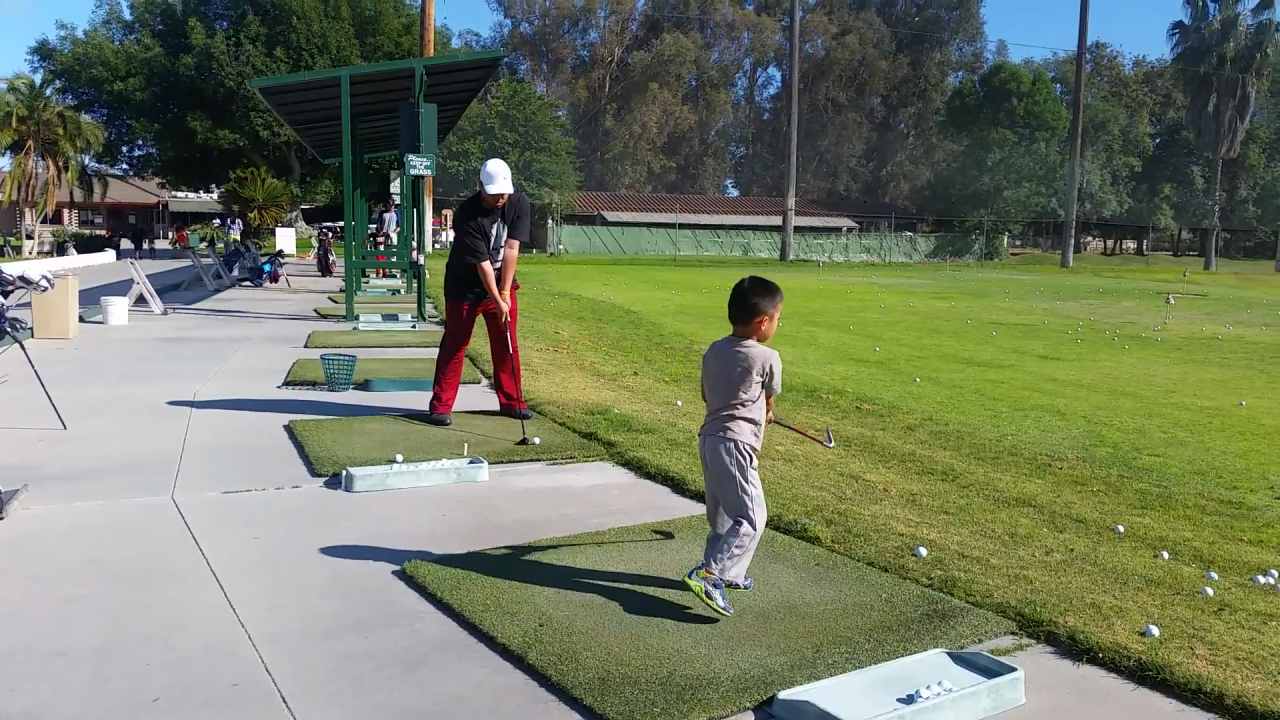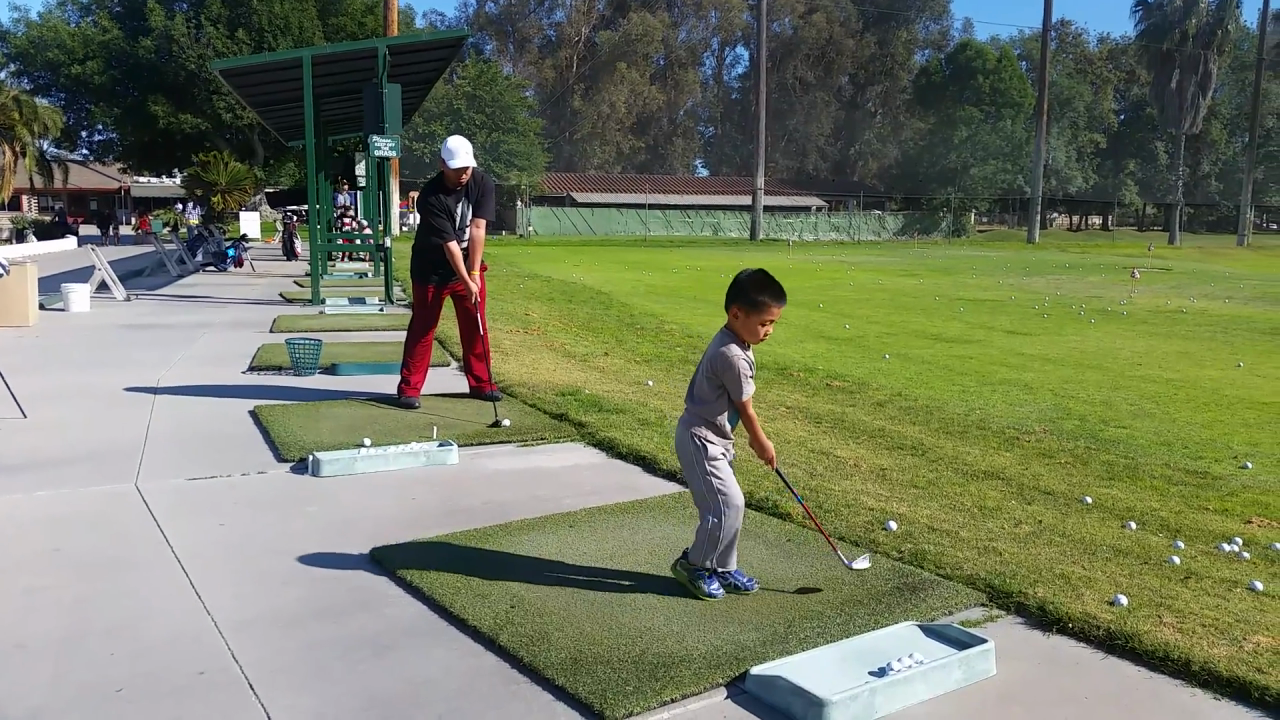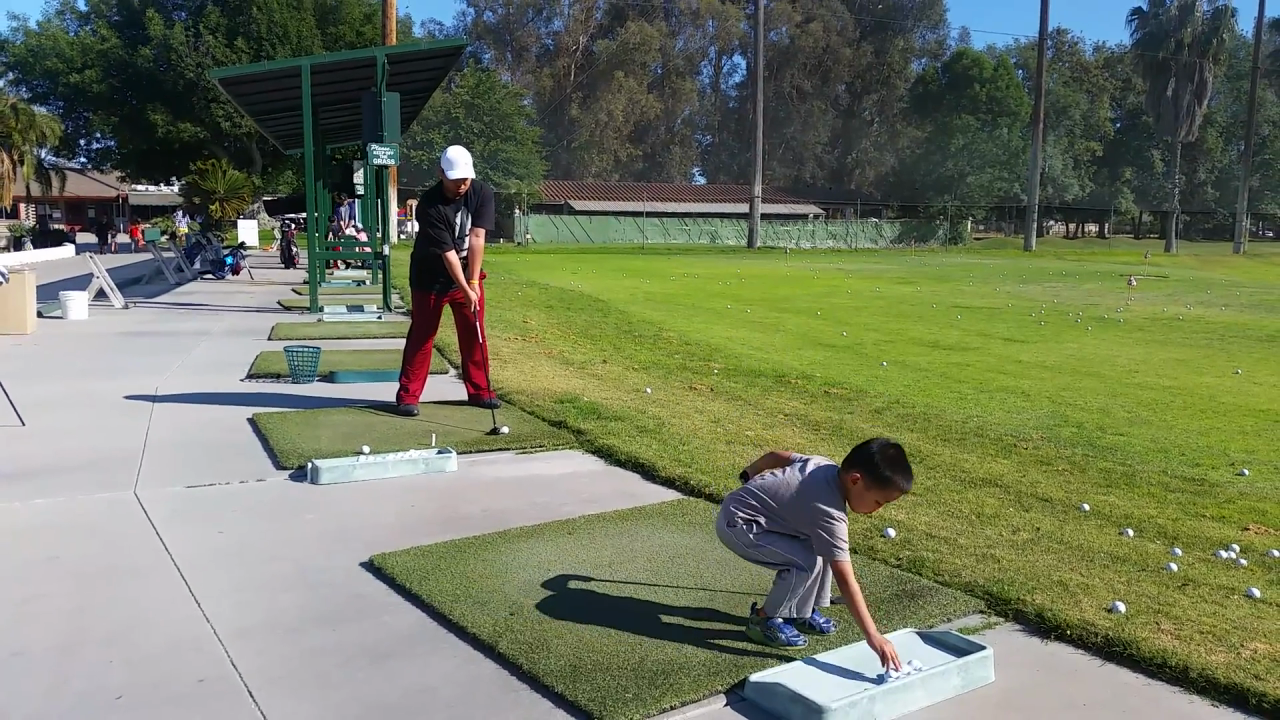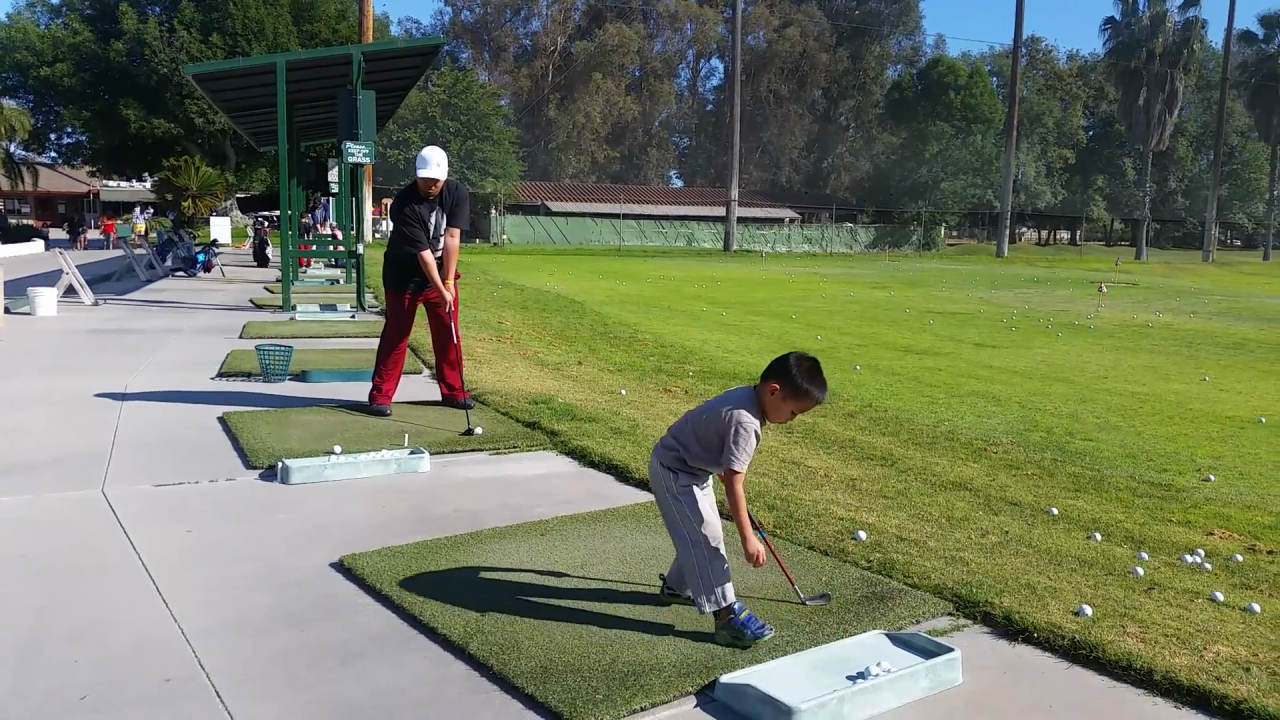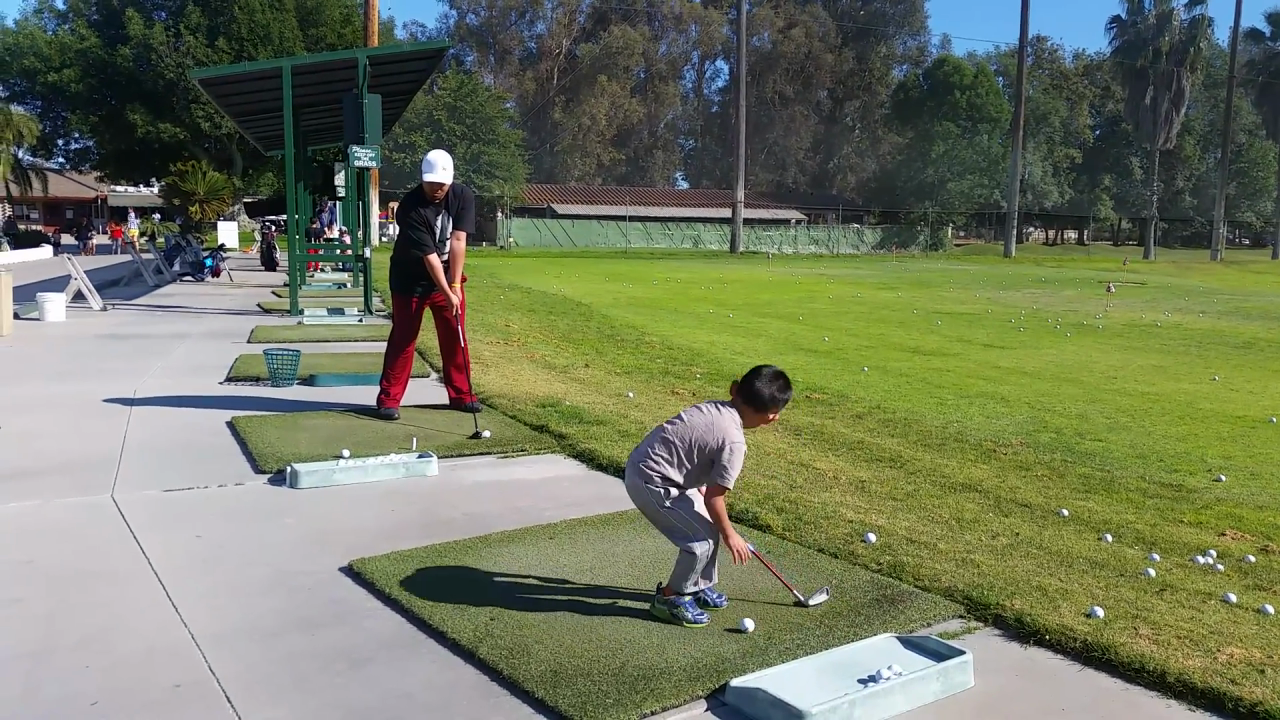
dt=1s
person 1, frame 1
left shoulder: (714, 352)
right shoulder: (768, 359)
right elbow: (767, 404)
right wrist: (763, 417)
left hip: (709, 439)
right hip: (736, 445)
left knee: (722, 513)
right knee: (751, 517)
left ankle: (720, 569)
right ankle: (708, 575)
person 1, frame 2
left shoulder: (730, 342)
right shoulder: (734, 357)
left elbow: (738, 404)
right elbow: (745, 409)
left wrist: (755, 438)
right wrist: (763, 444)
left hip: (714, 437)
right hip: (701, 440)
left knee: (726, 505)
right knee: (728, 506)
left ankle: (721, 568)
right ankle: (693, 564)
person 1, frame 3
left shoulder: (825, 465)
right shoulder: (830, 513)
left elbow: (776, 456)
right elbow: (845, 581)
left wrist: (749, 475)
right wrist: (873, 635)
left hip: (741, 504)
right hip: (736, 524)
left knee: (823, 549)
right knee: (807, 562)
left ankle: (802, 610)
right ankle: (765, 620)
person 1, frame 4
left shoulder: (746, 395)
right shoulder: (746, 423)
right elbow: (734, 485)
right wrist: (748, 539)
left hip: (692, 465)
right hip: (674, 471)
left knee: (699, 533)
right knee: (705, 537)
left ankle: (677, 586)
right ankle: (727, 615)
person 1, frame 5
left shoulder: (712, 407)
right shoulder: (733, 442)
right elbow: (715, 498)
left wrist: (699, 486)
right wrist: (731, 536)
left hip: (644, 464)
right hip: (651, 482)
left knee: (708, 526)
right knee: (702, 536)
left ankle: (698, 587)
right ankle: (670, 598)
person 2, frame 1
left shoulder: (520, 204)
right shoulder: (466, 215)
left elbow: (511, 249)
right elbow: (482, 262)
left wrist: (505, 293)
right wrist: (496, 300)
left hip: (503, 284)
right hip: (465, 288)
left knee: (507, 344)
right knee: (455, 344)
left ankle: (511, 401)
right ankle: (441, 405)
person 2, frame 2
left shoulder: (483, 184)
right shoulder: (430, 196)
left elbow: (478, 229)
right elbow: (448, 242)
left wrist: (474, 273)
right wrist: (466, 281)
left hip: (469, 265)
right hip: (431, 270)
left knee: (475, 325)
right knee: (423, 327)
left ankle: (481, 383)
right ankle: (409, 388)
person 2, frame 3
left shoulder: (482, 193)
right shoulder: (429, 205)
left elbow: (477, 238)
right elbow: (447, 252)
left wrist: (474, 282)
right wrist: (465, 290)
left hip: (468, 273)
right hip: (430, 278)
left knee: (474, 332)
right knee: (422, 335)
left ankle: (479, 390)
right ankle: (408, 395)
person 2, frame 4
left shoulder: (458, 193)
right shoulder: (404, 204)
left elbow: (452, 238)
right elbow: (422, 252)
left wrist: (449, 282)
right wrist: (440, 290)
left hip: (442, 273)
right hip: (404, 277)
left knee: (448, 332)
right knee: (396, 334)
left ankle: (453, 390)
right ankle: (380, 394)
person 2, frame 5
left shoulder: (463, 196)
right shoulder: (409, 208)
left elbow: (458, 241)
right elbow: (428, 255)
left wrist: (455, 285)
right wrist: (446, 293)
left hip: (449, 277)
right hip: (410, 281)
left knee: (455, 336)
right knee: (403, 338)
left ankle: (460, 394)
right ankle: (389, 398)
